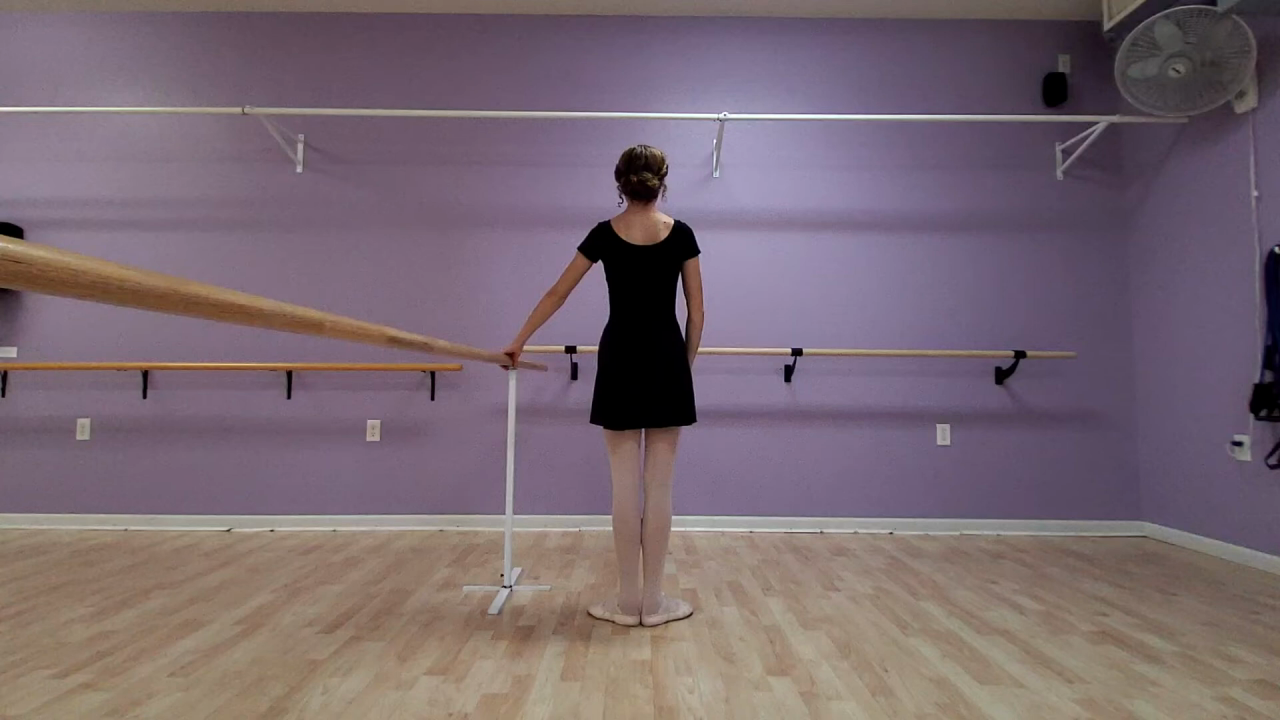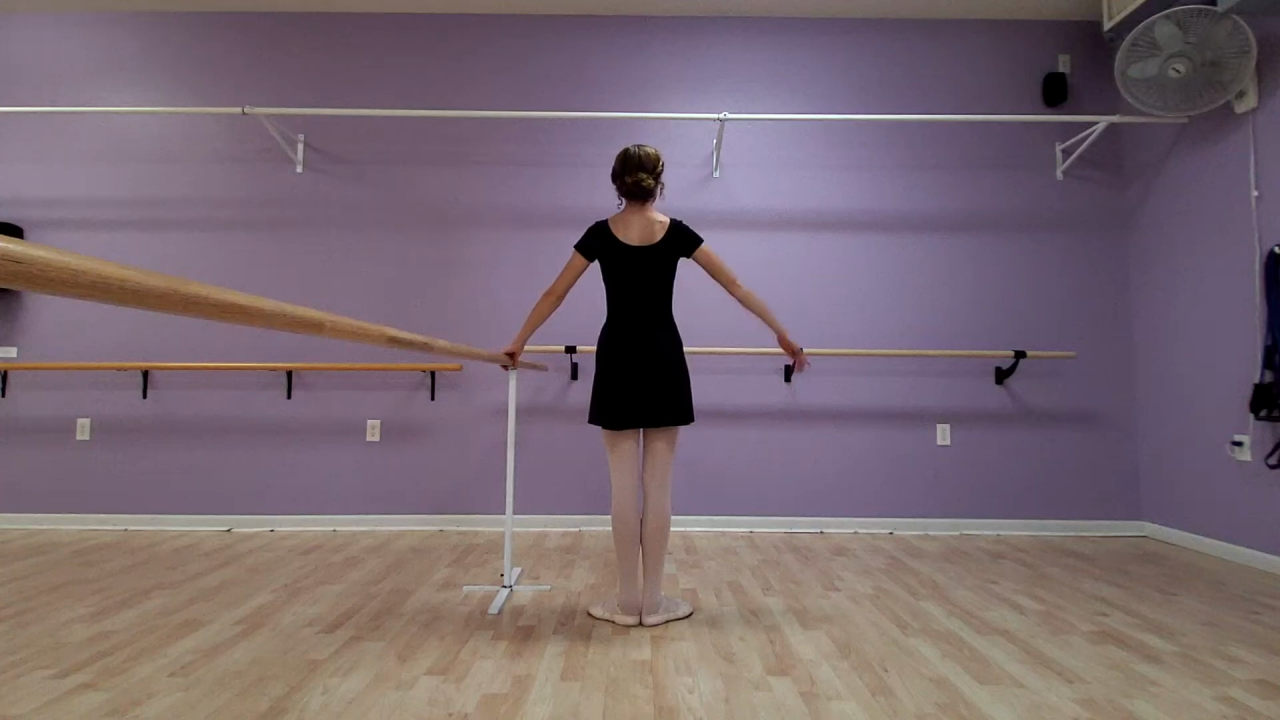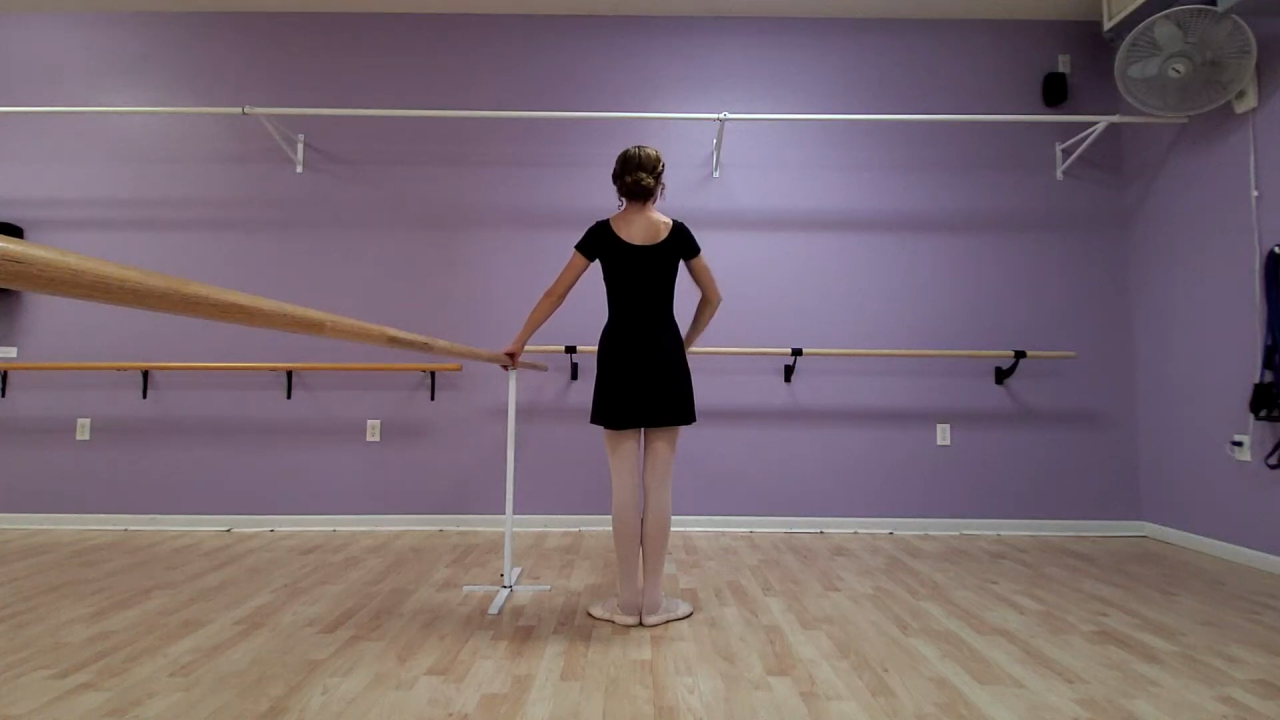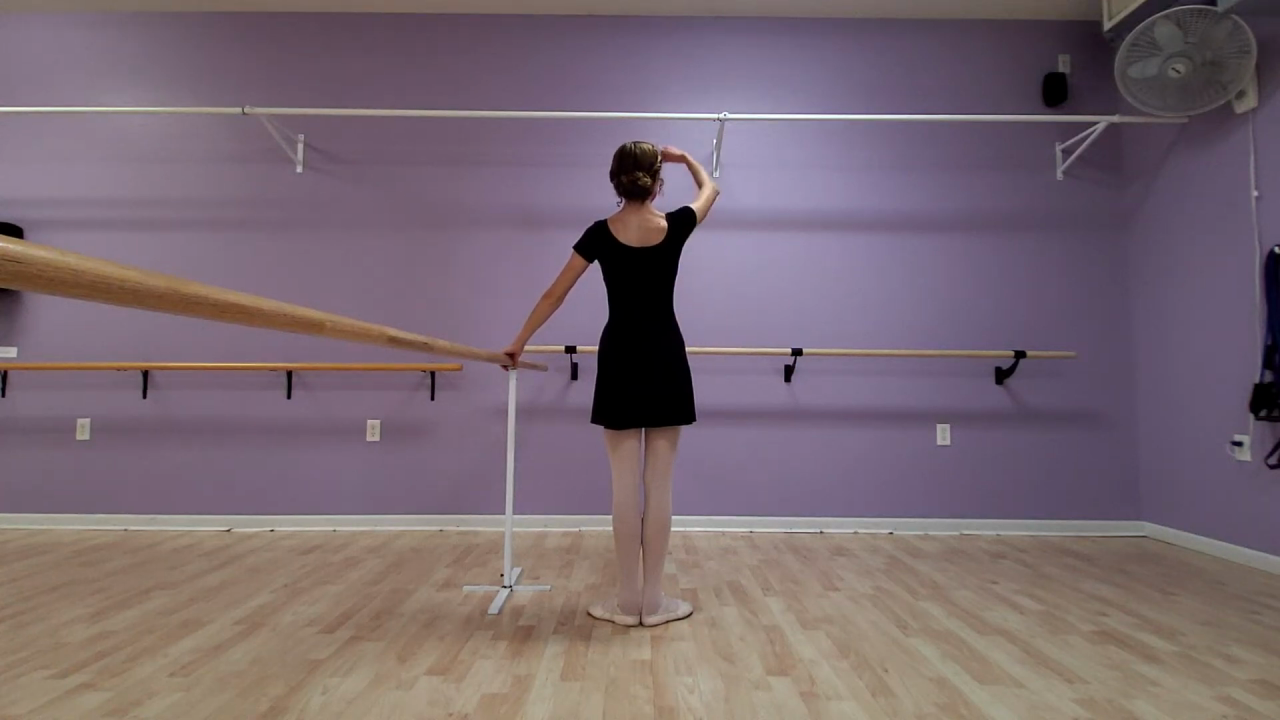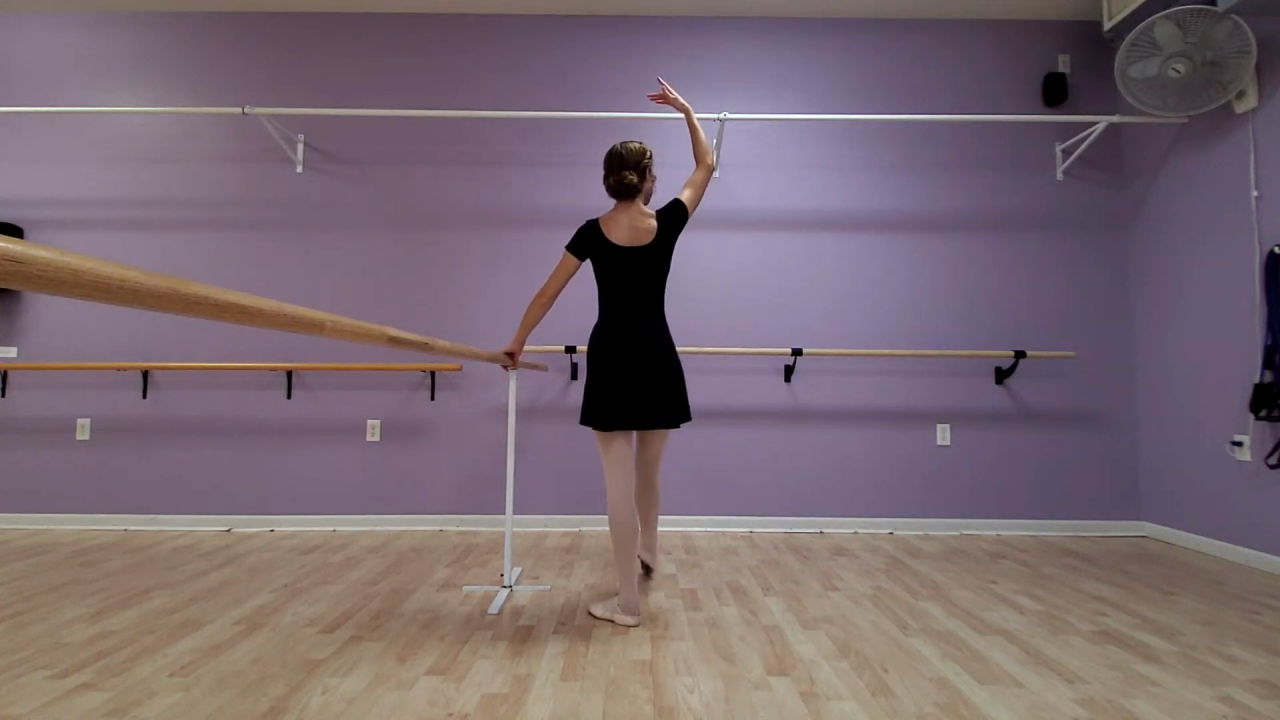
dt=1s
person 1, frame 1
left shoulder: (604, 234)
right shoulder: (680, 234)
left elbow: (556, 294)
right elbow: (696, 312)
left wrist: (518, 342)
right wrist: (685, 364)
left hip: (620, 360)
right hip: (666, 359)
left knee: (625, 484)
right knee: (659, 485)
left ankle: (627, 599)
right ankle: (653, 600)
person 1, frame 2
left shoulder: (601, 233)
right shoulder: (676, 232)
left elbow: (554, 294)
right elbow: (735, 286)
left wrist: (519, 342)
right wrist: (782, 333)
left hip: (618, 360)
right hip: (663, 359)
left knee: (624, 485)
right knee: (659, 485)
left ankle: (628, 600)
right ankle: (653, 599)
person 1, frame 3
left shoulder: (602, 233)
right shoulder: (677, 233)
left elbow: (555, 294)
right elbow: (712, 297)
left wrist: (519, 342)
left hip: (619, 359)
right hip: (665, 359)
left knee: (624, 485)
right knee: (658, 484)
left ankle: (627, 600)
right ankle: (653, 600)
person 1, frame 4
left shoulder: (601, 234)
right shoulder: (675, 227)
left elbow: (554, 295)
right elbow: (710, 188)
left wrist: (518, 343)
right wrist: (685, 157)
left hip: (620, 362)
right hip: (666, 360)
left knee: (625, 485)
right knee: (659, 484)
left ankle: (628, 600)
right ankle: (653, 600)
person 1, frame 5
left shoulder: (592, 233)
right shoulder: (667, 224)
left elbow: (547, 295)
right elbow: (706, 165)
left wrist: (517, 343)
right wrist: (685, 109)
left hip: (609, 359)
right hip: (656, 359)
left knee: (619, 481)
right knee: (647, 474)
left ankle: (627, 599)
right ankle: (646, 554)
